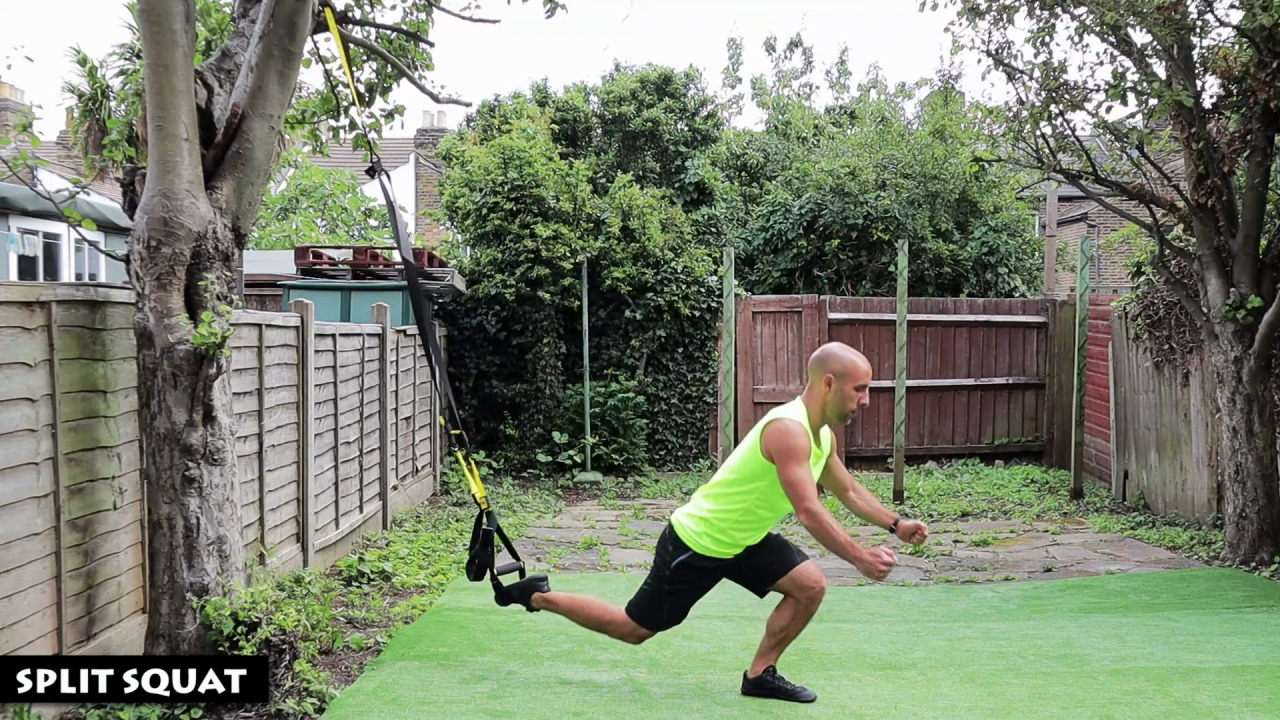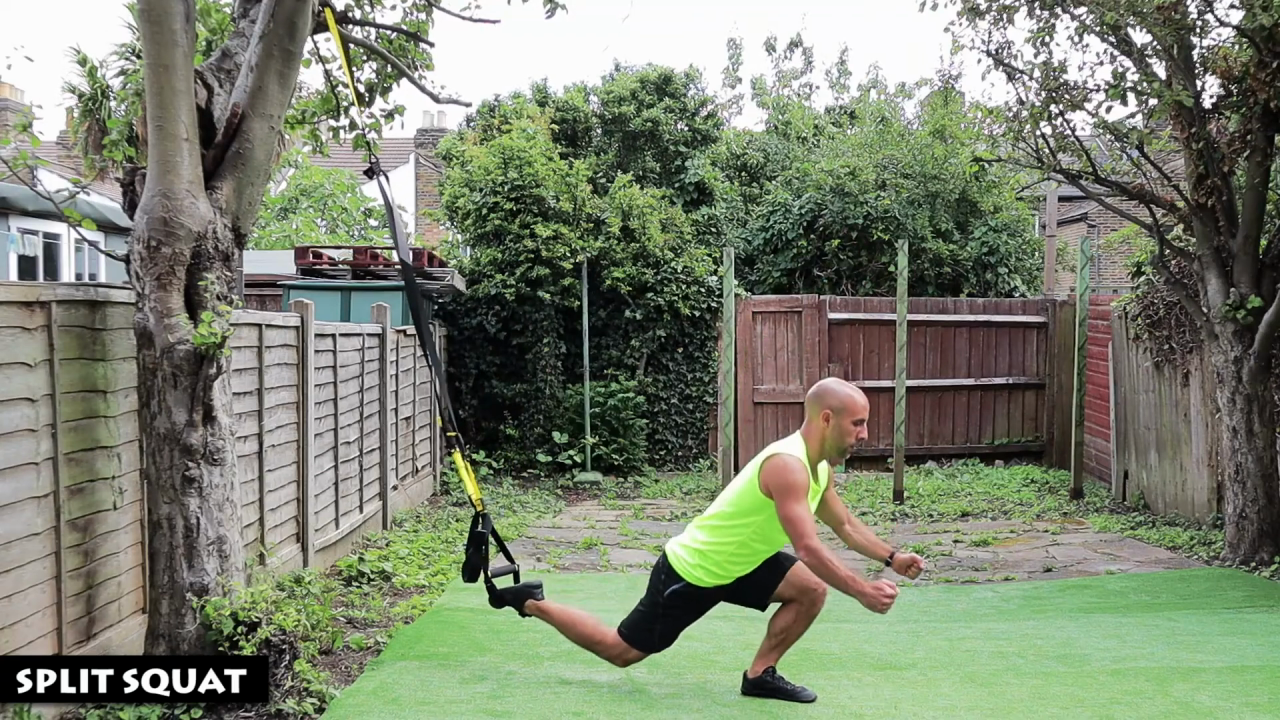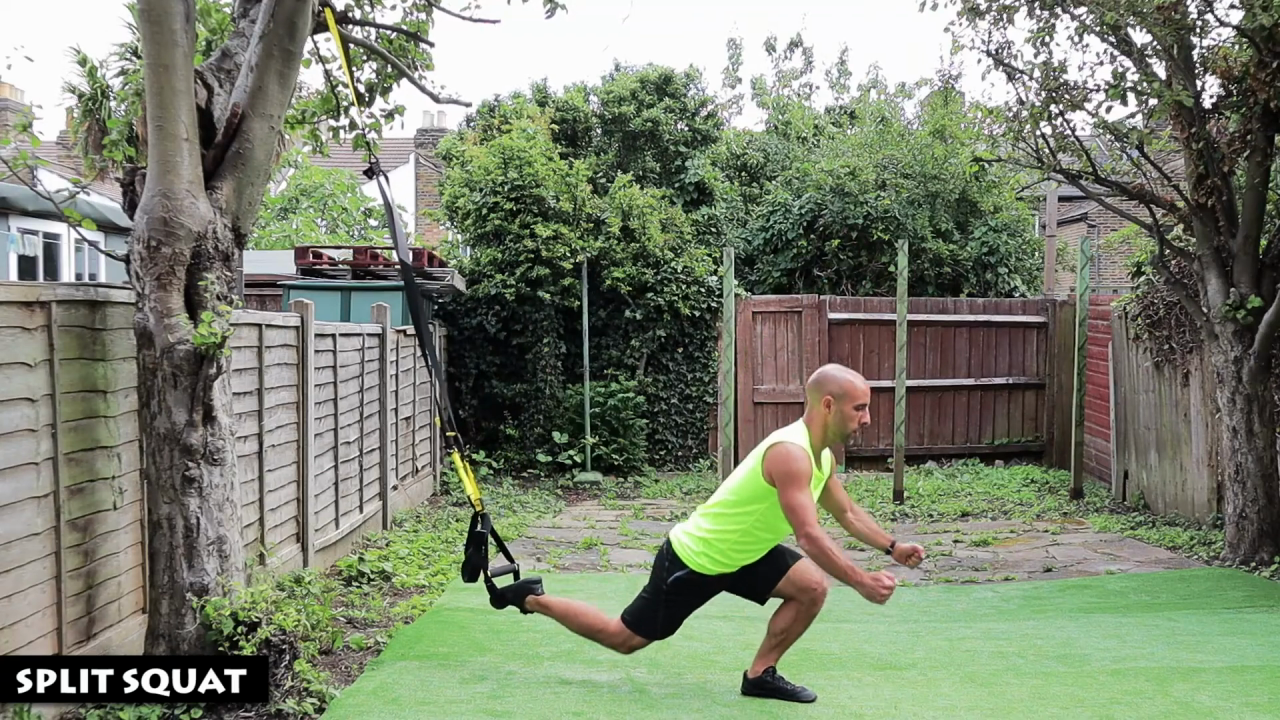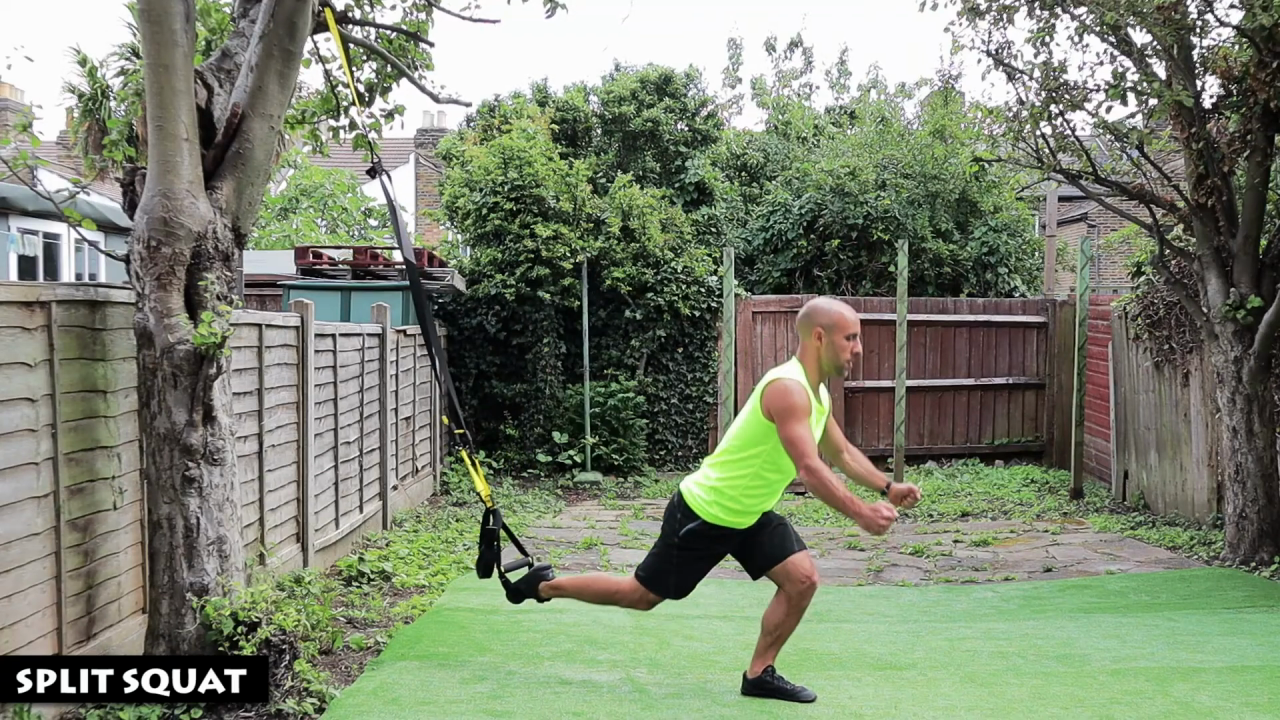
dt=0.3s
person 1, frame 1
left shoulder: (821, 434)
right shoulder: (789, 429)
left elbow: (849, 491)
right elbow: (808, 511)
left wrist: (896, 525)
right wrist: (861, 558)
left hip: (740, 540)
right hip: (697, 543)
left knee: (810, 585)
right knee: (633, 628)
left ankle: (760, 674)
right ankle: (539, 595)
person 1, frame 2
left shoulder: (817, 467)
right shoulder: (787, 465)
left elbow: (846, 525)
right elbow: (807, 548)
left wrist: (891, 557)
right wrist: (864, 591)
left hip: (731, 566)
right hip: (691, 573)
left knee: (811, 591)
right knee: (622, 651)
left ankle: (760, 673)
right ankle: (532, 602)
person 1, frame 3
left shoulder: (820, 454)
right shoulder: (791, 453)
left elbow: (847, 512)
right elbow: (810, 537)
left wrist: (892, 547)
right wrist: (864, 583)
left hip: (735, 556)
right hip: (695, 560)
left knee: (811, 589)
right knee: (624, 637)
left ankle: (760, 674)
right ankle: (532, 597)
person 1, frame 4
left shoulder: (815, 389)
right shoulder: (787, 387)
left elbow: (842, 453)
right elbow: (809, 468)
left wrist: (887, 487)
right wrist: (861, 514)
left hip: (748, 514)
right hip: (704, 515)
left knee: (802, 578)
right knee: (641, 595)
left ankle: (759, 675)
right ankle: (545, 585)
